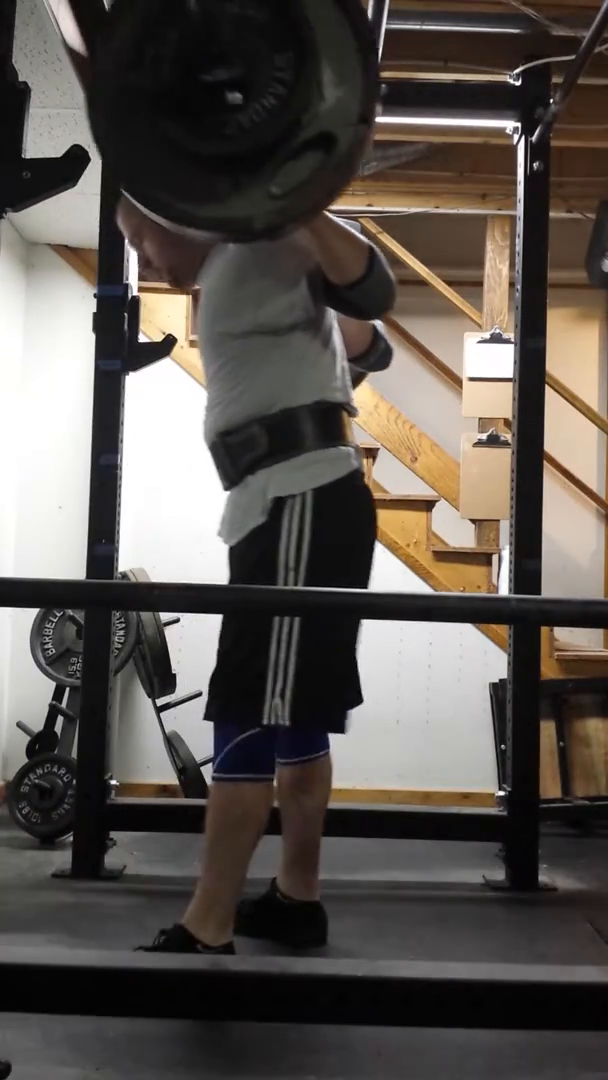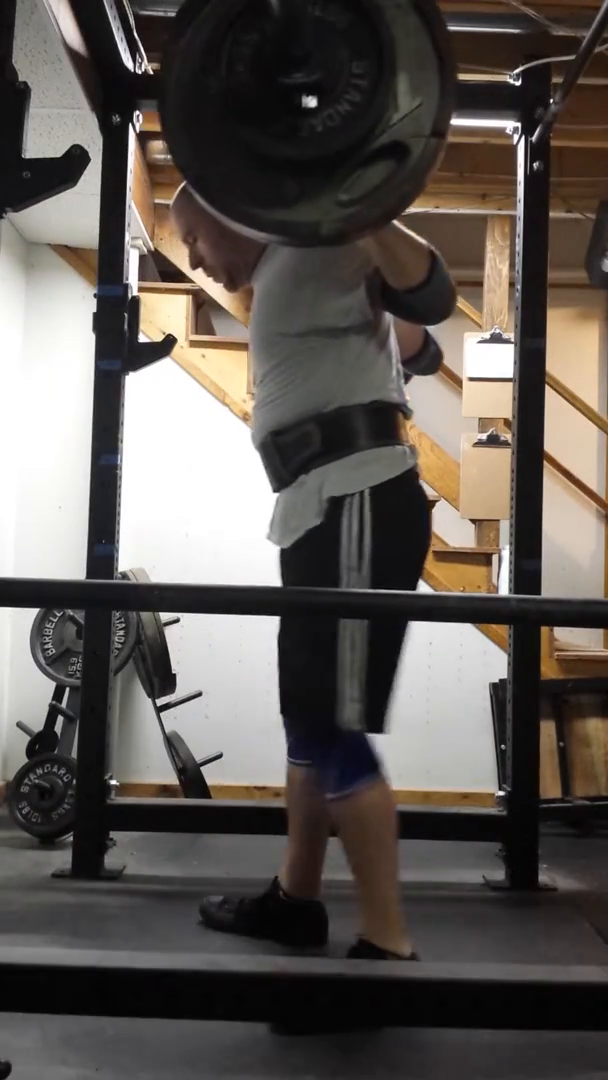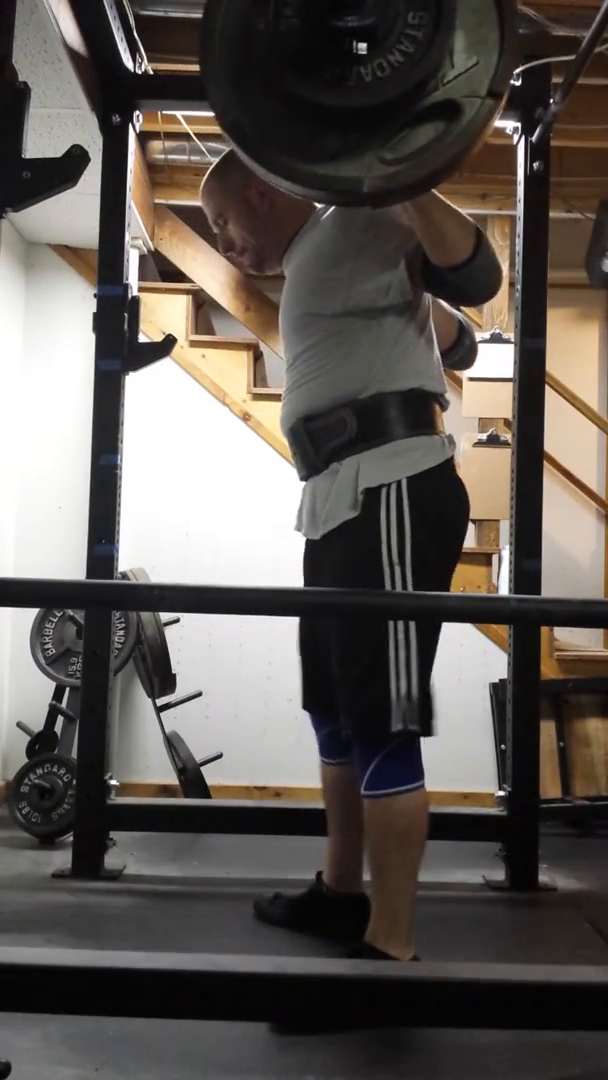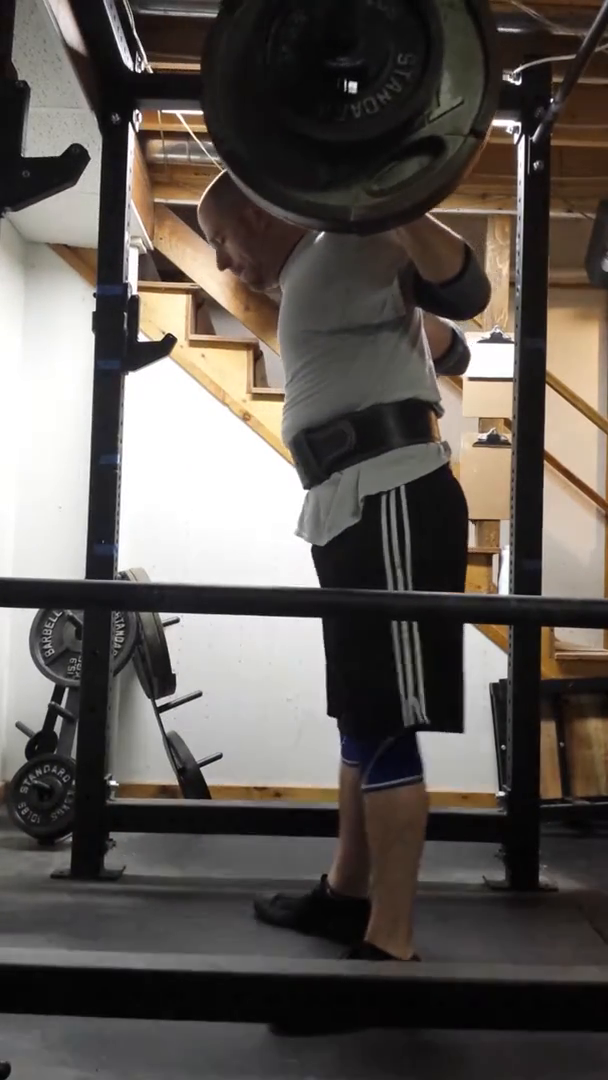
dt=0.5s
person 1, frame 1
left shoulder: (256, 247)
right shoulder: (240, 274)
left elbow: (369, 289)
right elbow: (368, 343)
left hip: (303, 503)
right hip: (284, 506)
left knee: (250, 717)
right knee: (289, 715)
left ankle: (205, 934)
right ankle: (296, 897)
person 1, frame 2
left shoulder: (312, 250)
right shoulder: (289, 278)
left elbow: (429, 294)
right elbow: (417, 347)
left hip: (358, 505)
right hip: (323, 512)
left knee: (333, 724)
right knee: (311, 716)
left ankle: (388, 946)
right ankle: (295, 896)
person 1, frame 3
left shoulder: (351, 228)
right shoulder: (321, 262)
left elbow: (474, 275)
right elbow: (456, 339)
right wrist: (421, 315)
left hip: (391, 495)
right hip: (347, 504)
left knee: (379, 722)
right knee: (335, 711)
left ankle: (389, 949)
right ankle: (341, 889)
person 1, frame 4
left shoulder: (345, 245)
right shoulder: (316, 279)
left elbow: (464, 290)
right elbow: (446, 347)
right wrist: (419, 328)
left hip: (393, 501)
right hip: (354, 509)
left knee: (381, 722)
right knee: (360, 714)
left ankle: (389, 946)
right ankle: (346, 892)
